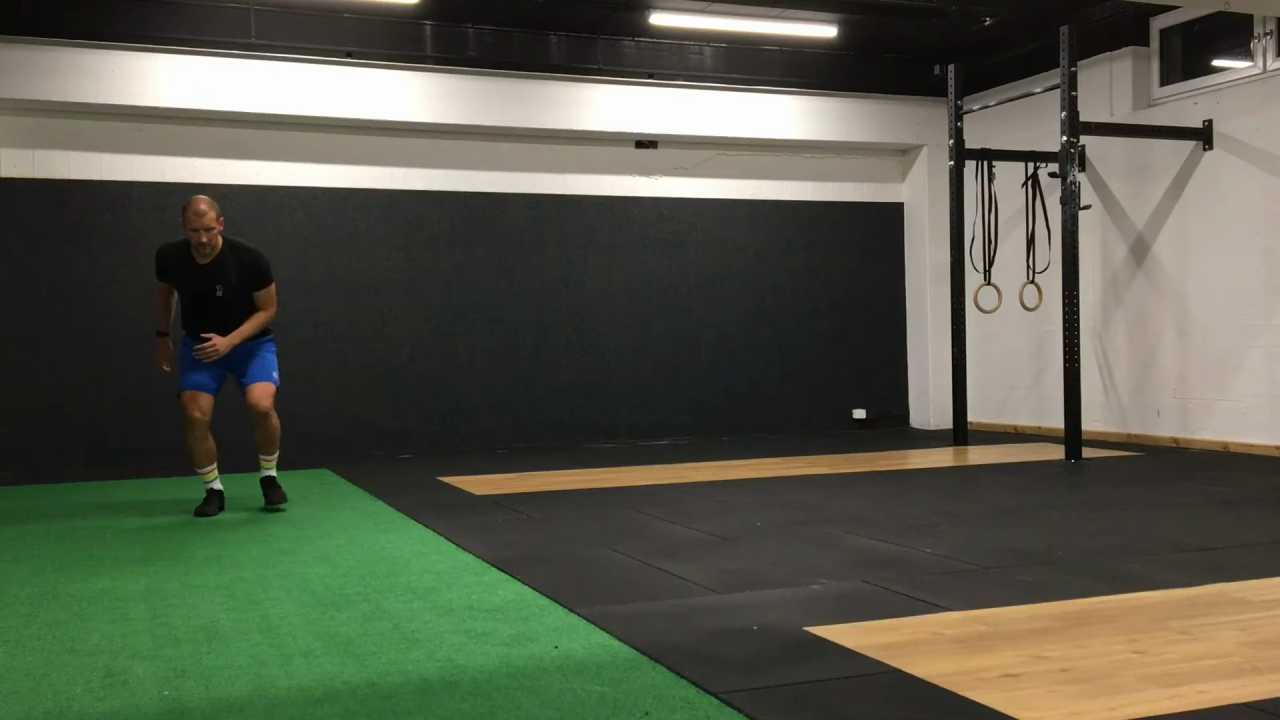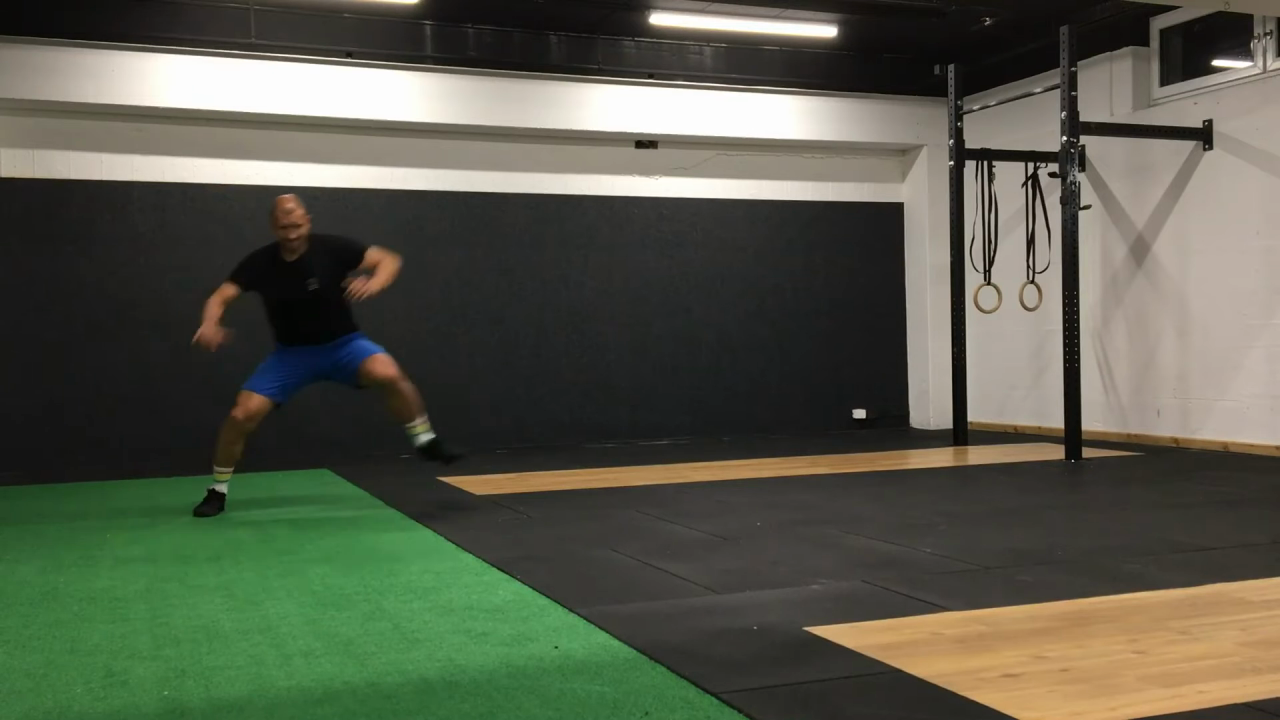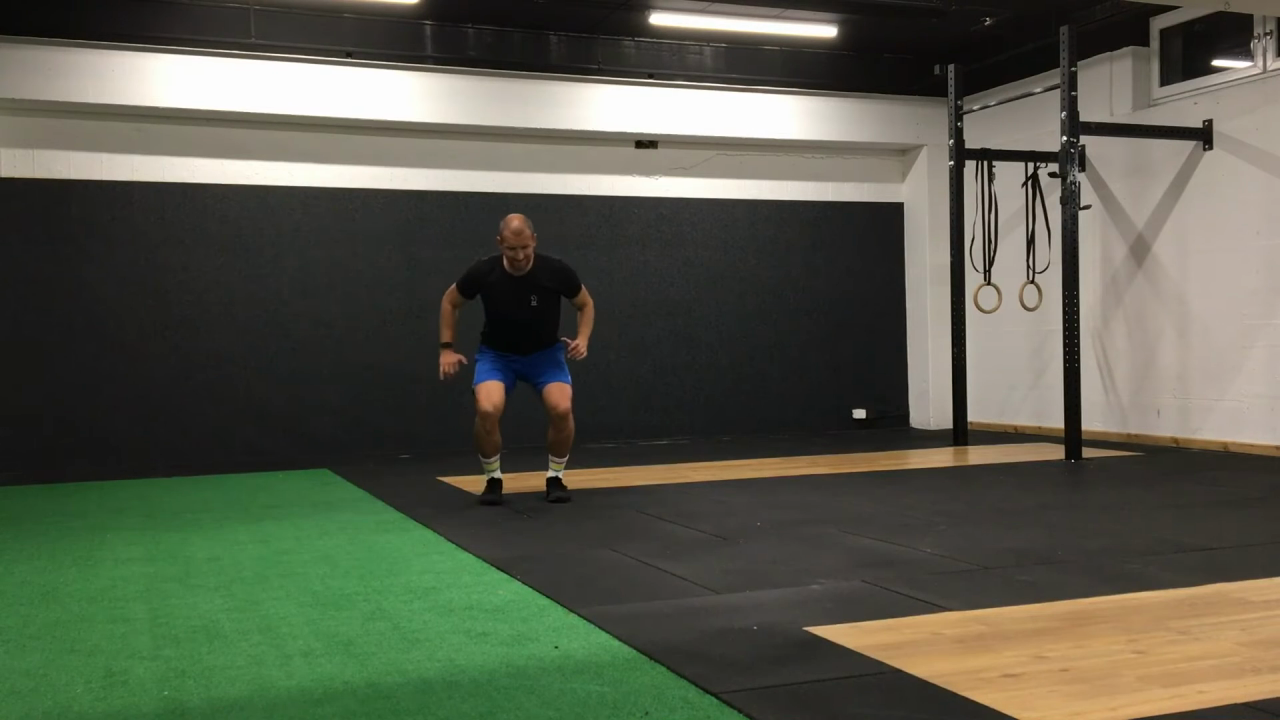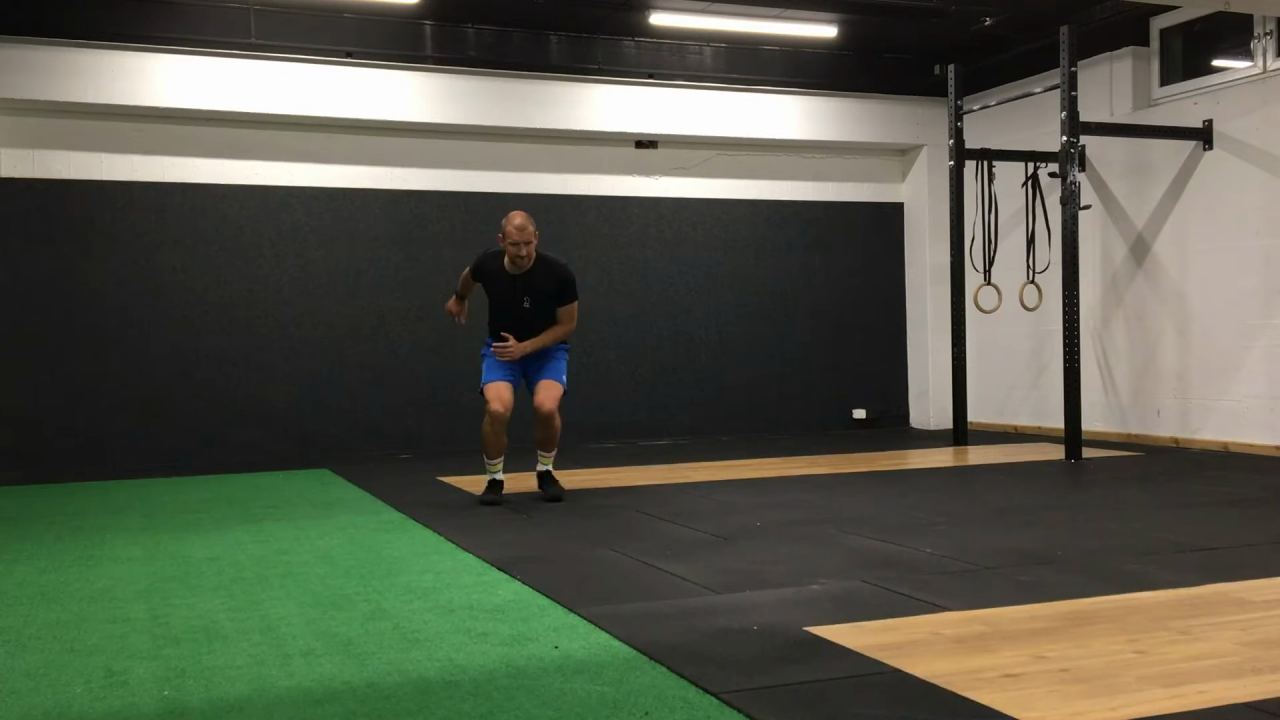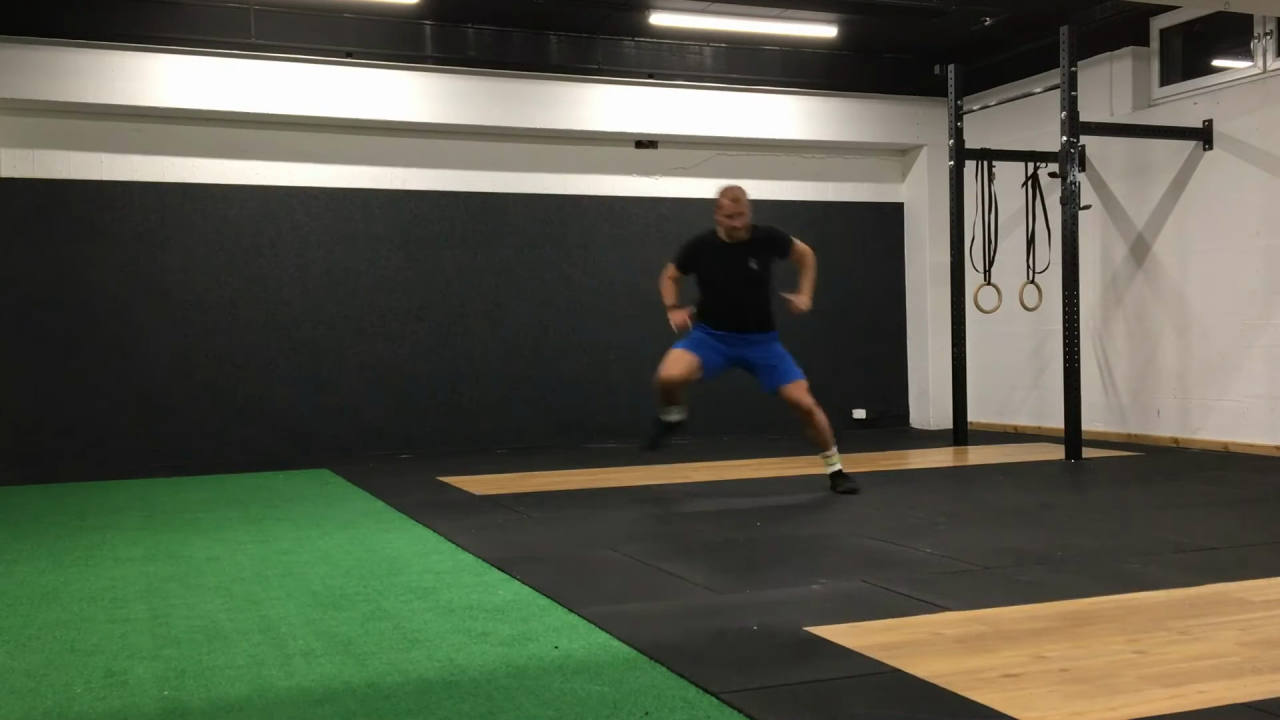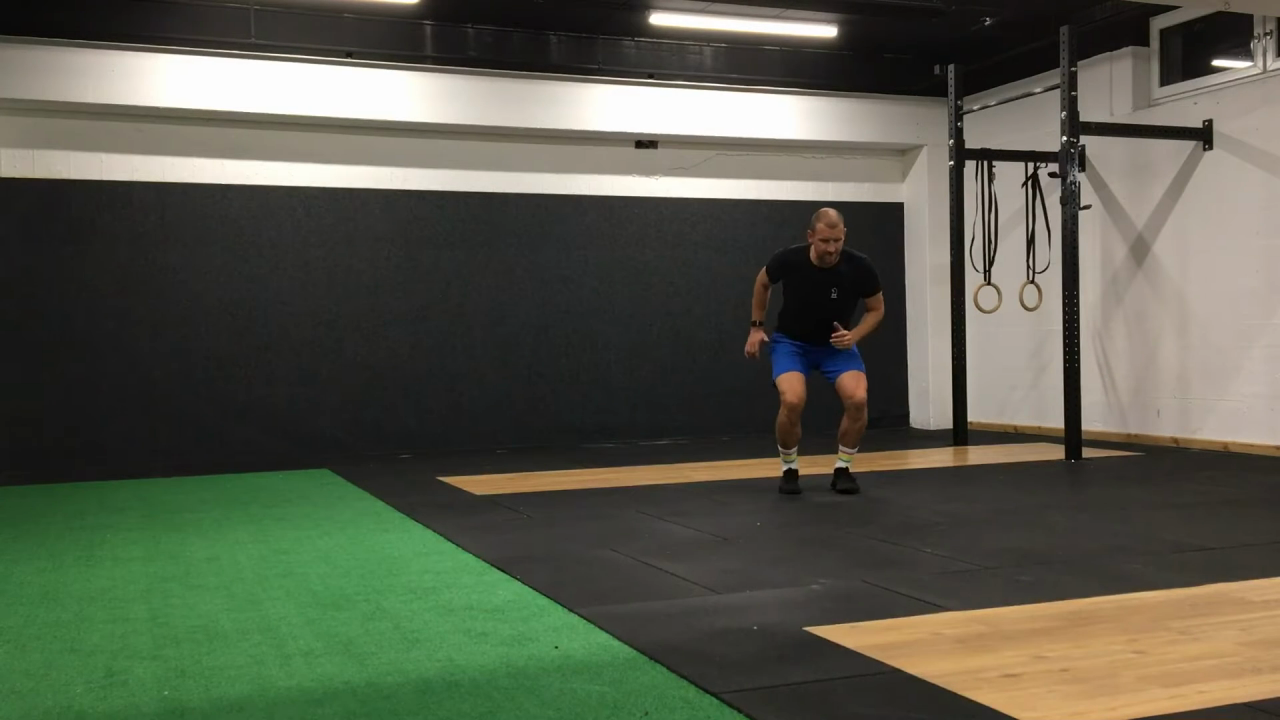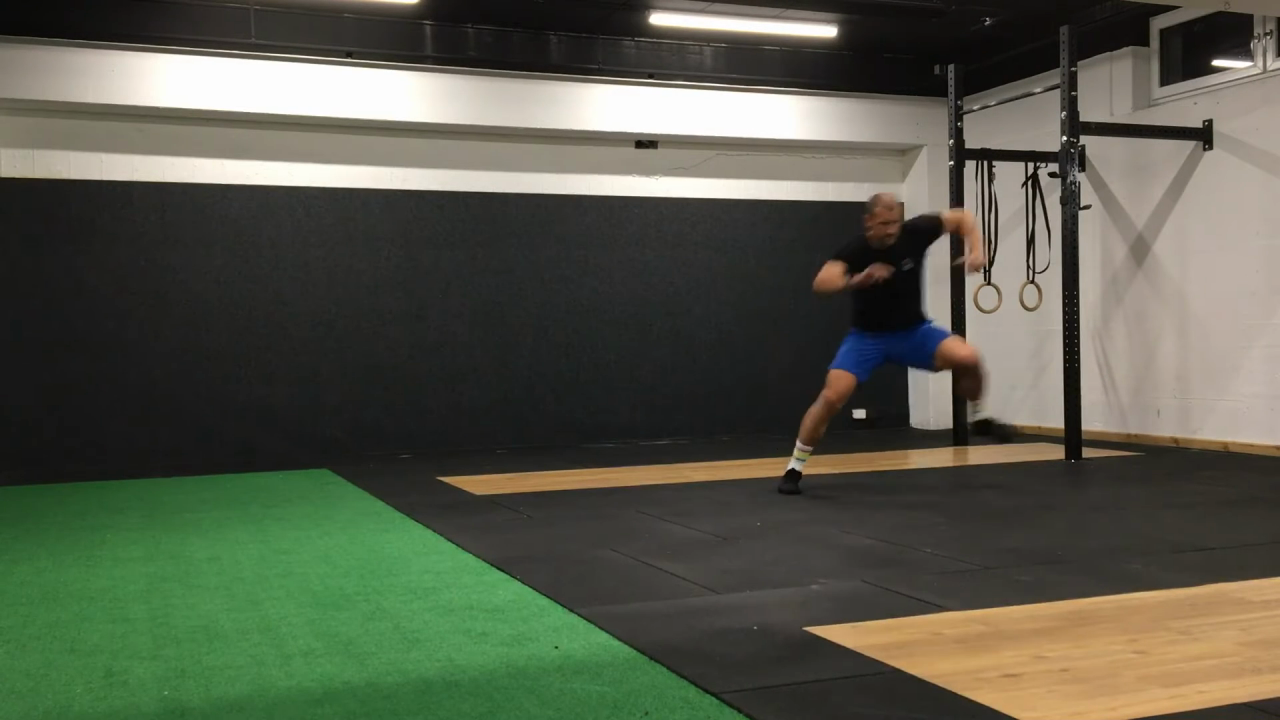
dt=0.7s
person 1, frame 1
left shoulder: (250, 259)
right shoulder: (169, 257)
left elbow: (268, 309)
right elbow: (165, 292)
left wrist: (230, 341)
right wrist: (163, 336)
left hip: (250, 342)
right hip: (199, 343)
left knee: (261, 405)
right knee: (195, 415)
left ankle: (269, 477)
right ankle: (214, 490)
person 1, frame 2
left shoulder: (334, 247)
right shoulder: (259, 264)
left elbow: (388, 260)
right elbow: (218, 299)
left wrist: (374, 283)
right wrist: (209, 325)
left hip: (343, 343)
right hip: (291, 353)
left knee: (388, 376)
right knee: (241, 416)
left ankle: (425, 441)
right ankle: (218, 491)
person 1, frame 3
left shoulder: (557, 271)
right shoulder: (482, 272)
left elbow: (585, 304)
right elbow: (450, 302)
left wrist: (583, 339)
right wrist: (447, 347)
left hip: (545, 353)
right hip: (496, 354)
left knee: (562, 409)
right knee: (487, 409)
left ankle: (555, 477)
right ankle: (493, 479)
person 1, frame 4
left shoulder: (558, 274)
right shoulder: (487, 264)
left elbow: (567, 324)
right elbow: (469, 276)
left wrist: (525, 348)
right wrist: (458, 298)
left hip: (546, 348)
right hip: (501, 348)
left knee: (546, 407)
right knee: (497, 410)
left ankle: (545, 472)
right ankle: (495, 480)
person 1, frame 5
left shoulder: (766, 237)
right shoulder: (699, 246)
left elbow: (805, 254)
right elbow: (668, 278)
left wrist: (805, 294)
right wrist: (673, 308)
left hip: (760, 339)
right hip: (710, 334)
left knee: (804, 405)
right knee: (669, 377)
left ankle: (835, 469)
right ankle: (671, 416)
person 1, frame 6
left shoulder: (859, 267)
right shoulder: (788, 260)
left elbow: (876, 309)
right elbow: (762, 282)
left wrist: (854, 336)
right wrist: (756, 327)
left hip: (836, 344)
right hip: (790, 342)
left knee: (857, 399)
right knee: (792, 402)
left ankle: (842, 469)
right ankle: (789, 469)
person 1, frame 7
left shoulder: (915, 232)
right shoulder: (853, 250)
left elbow: (961, 217)
right elbow: (821, 284)
left wrist: (976, 249)
right wrist: (856, 280)
left hip: (914, 331)
right hip: (867, 335)
left knee: (968, 360)
right knee: (832, 398)
left ankle: (980, 420)
right ankle: (795, 467)
